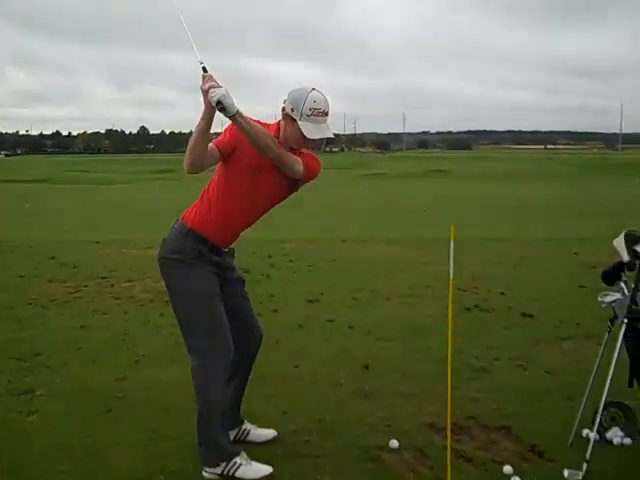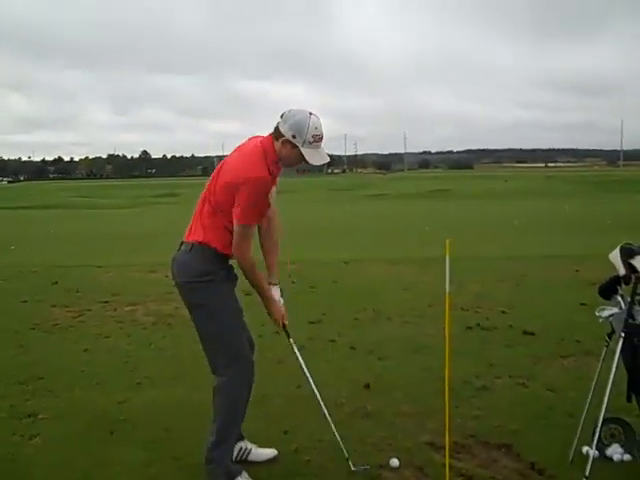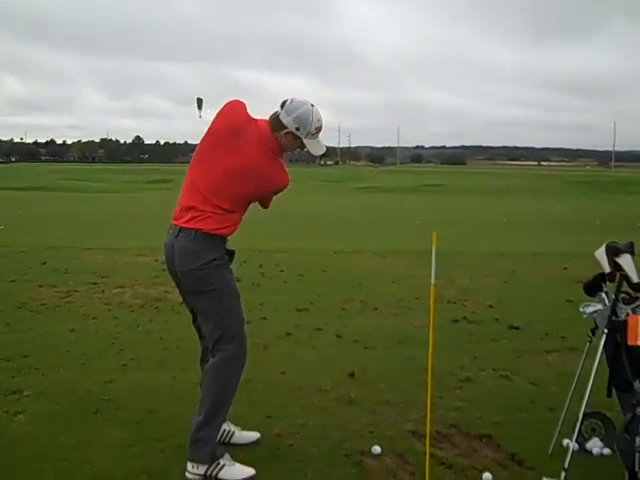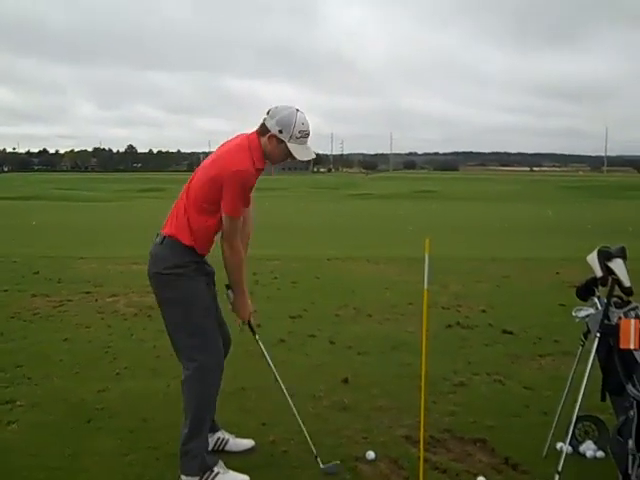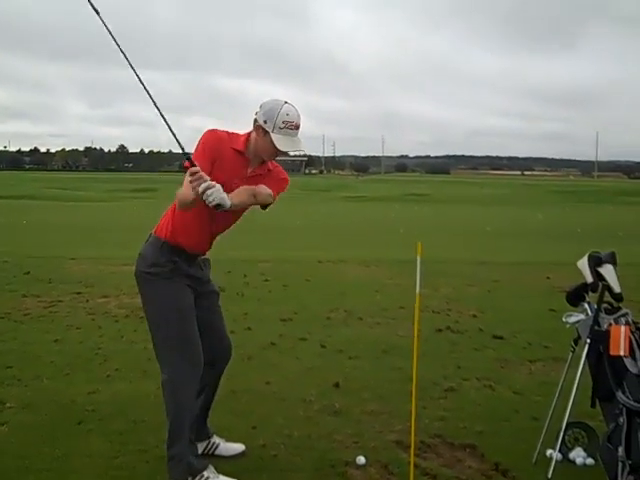
dt=0.4s
person 1, frame 1
left shoulder: (309, 165)
right shoulder: (243, 129)
left elbow: (272, 152)
right elbow: (192, 165)
left wrist: (234, 112)
right wrist: (209, 112)
left hip: (220, 254)
right hip: (186, 249)
left knee: (247, 338)
right knee: (214, 350)
left ankle: (229, 423)
person 1, frame 2
left shoulder: (265, 152)
right shoulder: (254, 175)
left elbow: (269, 220)
right elbow: (241, 250)
left wrist: (274, 283)
right wrist: (268, 299)
left hip: (206, 263)
right hip: (202, 267)
left knee: (239, 352)
right knee: (236, 366)
left ankle: (230, 441)
person 1, frame 3
left shoulder: (234, 112)
right shoulder: (277, 176)
left hip: (177, 242)
right hip: (203, 251)
left knee: (216, 340)
right knee: (230, 349)
left ankle: (212, 423)
person 1, frame 4
left shoulder: (246, 142)
right shoulder: (240, 170)
left elbow: (243, 223)
right elbow: (232, 240)
left wrist: (238, 286)
right wrist: (241, 297)
left hip: (182, 256)
right hip: (176, 261)
left knee: (217, 345)
right knee: (204, 358)
left ankle: (205, 431)
person 1, frame 5
left shoulder: (276, 178)
right shoulder: (215, 141)
left elbow: (247, 197)
right elbow: (185, 198)
left wrist: (223, 197)
right wrist: (197, 190)
left hip: (196, 264)
right hip: (163, 261)
left knee: (217, 352)
right knee: (184, 363)
left ankle: (197, 436)
